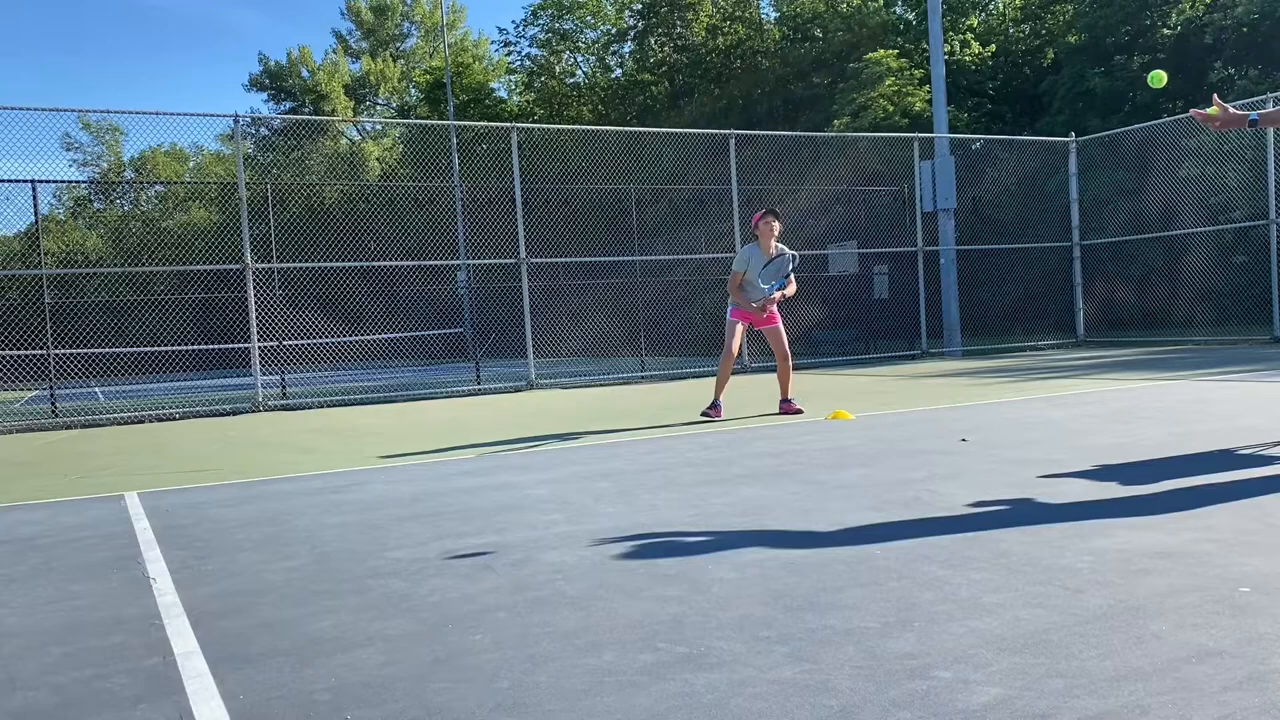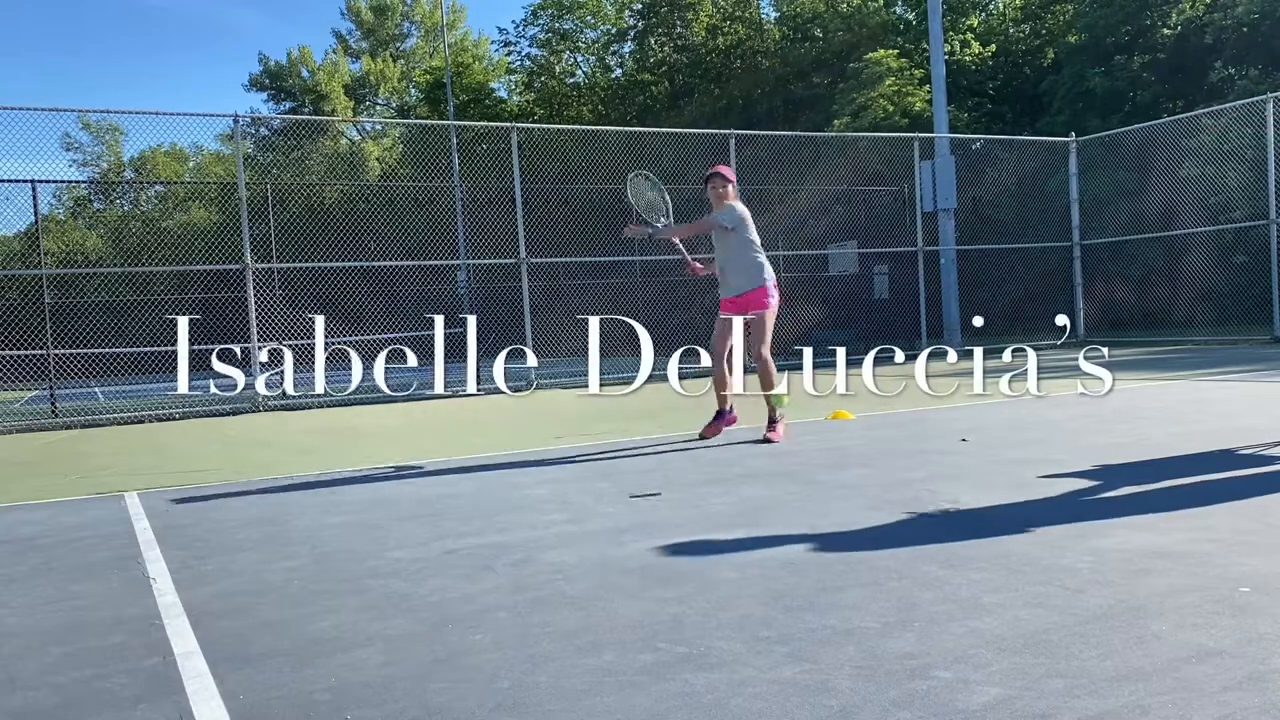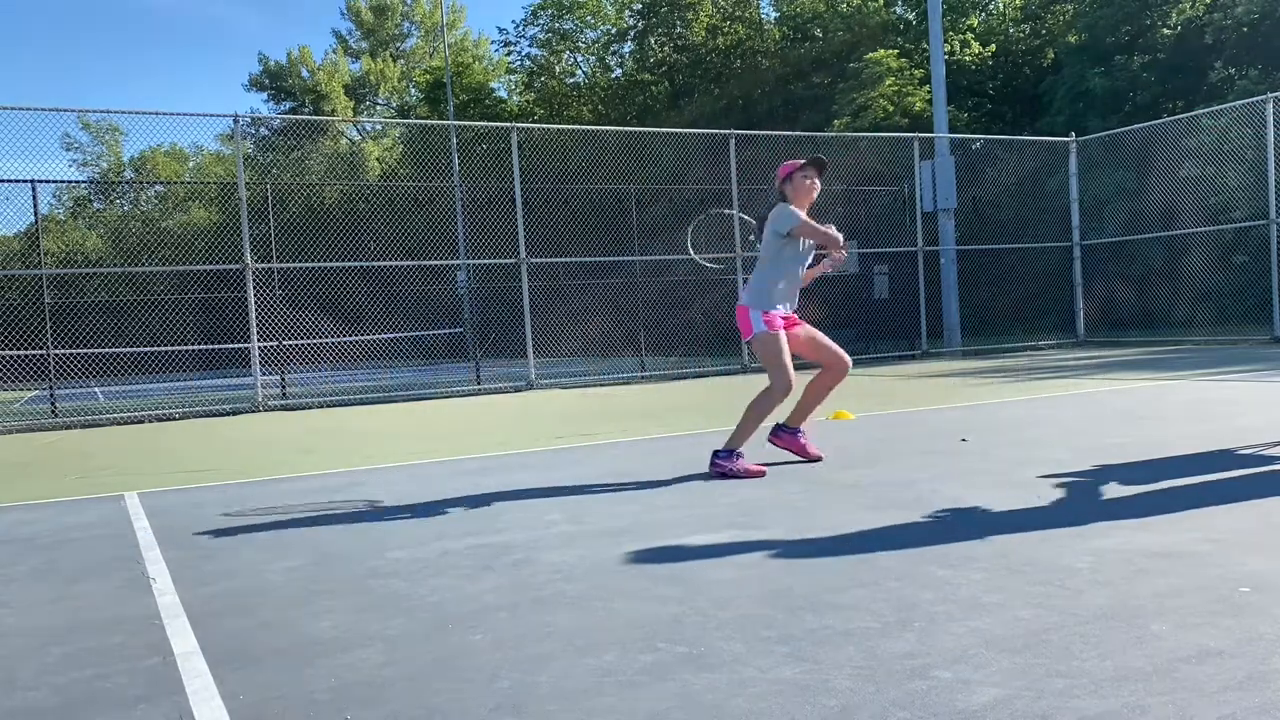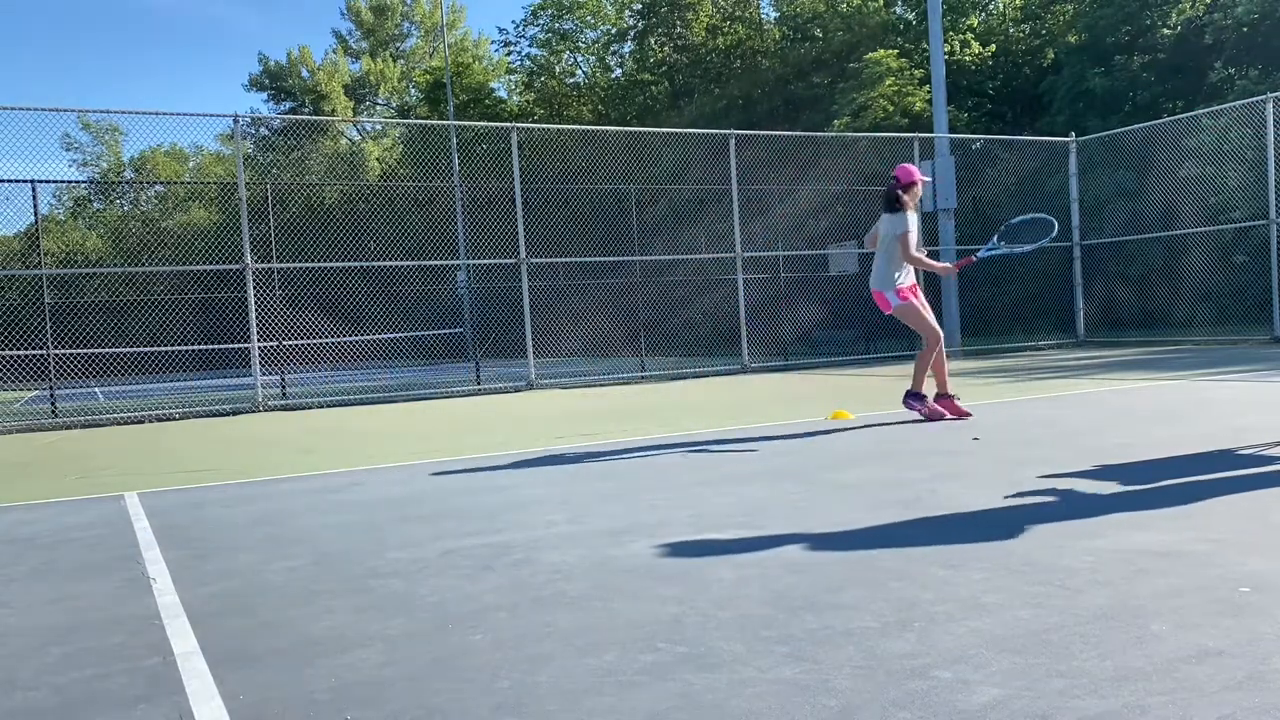
dt=1s
person 1, frame 1
left shoulder: (783, 253)
right shoulder: (747, 252)
left elbow: (792, 286)
right elbow: (732, 287)
left wrist: (780, 294)
right wrist: (752, 306)
left hip: (768, 309)
right hip: (741, 307)
left knee: (784, 354)
right knee: (730, 351)
left ankle: (786, 400)
right ankle: (716, 402)
person 1, frame 2
left shoulder: (733, 209)
right shoulder: (719, 219)
left elbow: (692, 229)
left wrist: (650, 230)
right wrist: (705, 268)
left hip: (760, 289)
right hip: (732, 295)
left knee: (760, 352)
right knee: (718, 352)
left ankle: (775, 419)
right ankle: (724, 412)
person 1, frame 3
left shoulder: (803, 222)
right shoulder: (783, 214)
right elbow: (833, 240)
left wrist: (821, 265)
right wrist: (833, 246)
left hip: (782, 311)
right hip: (760, 309)
left knee: (840, 364)
right knee: (782, 383)
left ankle: (789, 430)
right ankle: (727, 455)
person 1, frame 4
left shoulder: (892, 213)
right shoulder: (906, 216)
left elbow: (868, 242)
right elbow: (909, 256)
right wrist: (939, 267)
left hip: (906, 284)
right hip: (890, 288)
left knee: (936, 336)
right knee: (933, 335)
left ankle: (945, 397)
right ankle: (915, 395)
